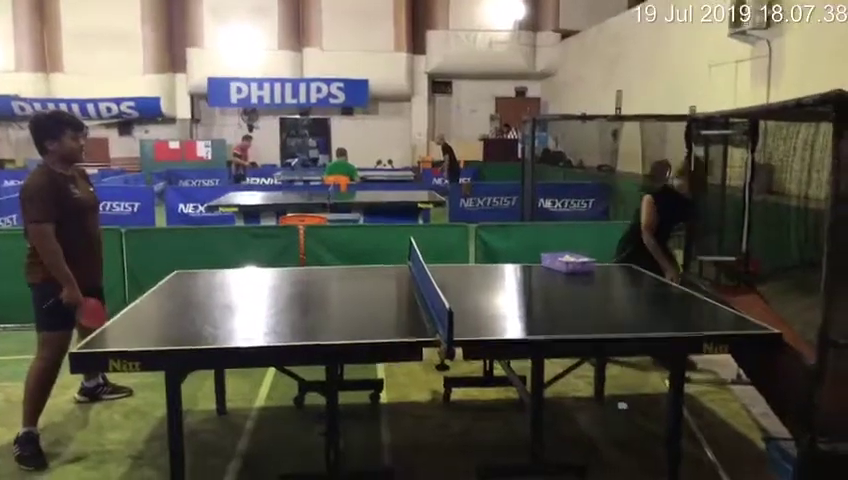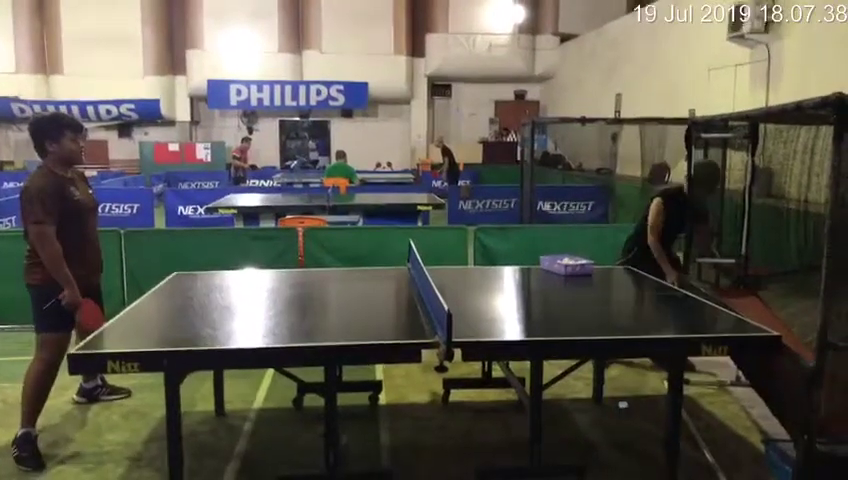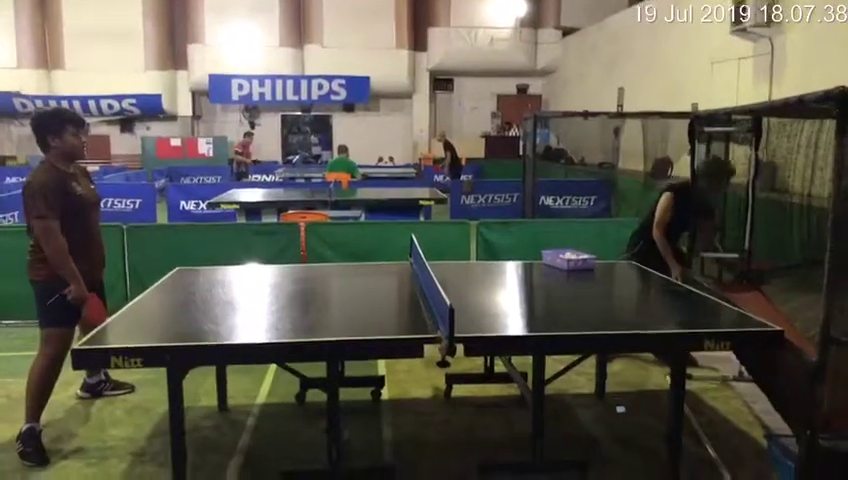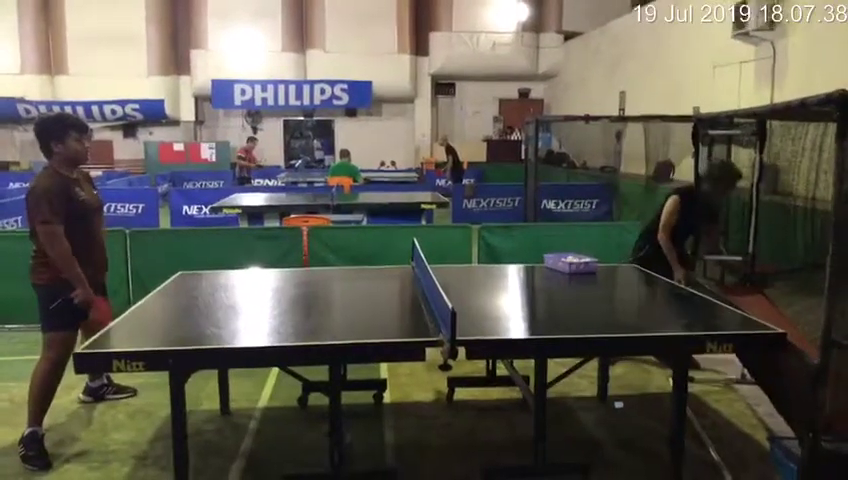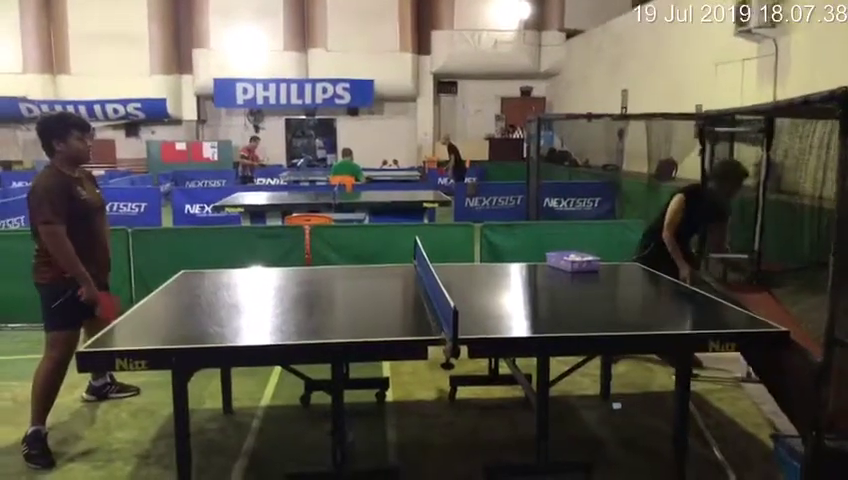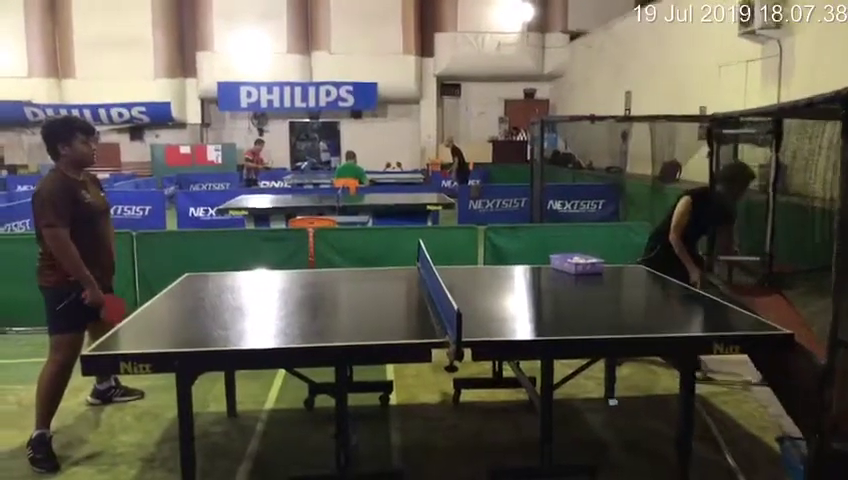
dt=0.1s
person 1, frame 1
left shoulder: (79, 175)
right shoulder: (41, 184)
right elbow: (43, 239)
right wrist: (68, 285)
left hip: (88, 276)
right hip: (55, 283)
left knee: (94, 331)
right knee: (50, 353)
left ankle: (92, 384)
right ankle: (26, 434)
person 1, frame 2
left shoulder: (78, 177)
right shoulder: (41, 186)
right elbow: (43, 241)
right wrist: (68, 286)
left hip: (86, 277)
right hip: (54, 284)
left knee: (93, 333)
right knee: (49, 354)
left ankle: (91, 385)
right ankle: (25, 435)
person 1, frame 3
left shoulder: (79, 172)
right shoulder: (43, 181)
right elbow: (49, 236)
left wrist: (91, 272)
right wrist: (74, 280)
left hip: (88, 272)
right hip: (58, 279)
left knee: (95, 327)
right knee: (53, 349)
left ankle: (94, 380)
right ankle: (29, 431)
person 1, frame 4
left shoulder: (82, 178)
right shoulder: (47, 186)
right elbow: (53, 241)
left wrist: (94, 276)
right wrist: (79, 284)
left hip: (90, 276)
right hip: (61, 283)
left knee: (99, 332)
right knee: (56, 353)
left ankle: (96, 384)
right ankle: (32, 434)
person 1, frame 5
left shoulder: (85, 177)
right shoulder: (48, 185)
right elbow: (55, 240)
left wrist: (98, 274)
right wrist: (84, 282)
left hip: (93, 275)
right hip: (63, 282)
left knee: (100, 330)
right knee: (59, 352)
left ankle: (100, 383)
right ankle: (35, 433)
person 1, frame 6
left shoulder: (90, 181)
right shoulder: (53, 189)
right elbow: (59, 243)
left wrist: (104, 273)
right wrist: (88, 284)
left hip: (97, 278)
right hip: (67, 285)
left knee: (104, 334)
right knee: (63, 355)
left ankle: (104, 386)
right ankle: (40, 437)
person 2, frame 1
left shoulder: (688, 205)
right shoulder: (654, 197)
right elbow: (647, 235)
right wrist: (667, 268)
left hip: (657, 251)
right hip: (632, 253)
left ankle: (667, 355)
person 2, frame 2
left shoulder: (697, 210)
right shoulder: (663, 200)
left elbow: (702, 243)
right elbow: (652, 238)
right wrist: (668, 271)
left hip: (663, 253)
right hip: (640, 253)
person 2, frame 3
left shoulder: (705, 206)
right shoulder: (673, 194)
left elbow: (706, 241)
right elbow: (657, 232)
right wrist: (673, 265)
left hip: (669, 249)
right hip: (644, 247)
person 2, frame 4
left shoulder: (710, 208)
right shoulder: (680, 197)
left elbow: (711, 242)
right elbow: (662, 235)
right wrist: (676, 268)
left hip: (675, 251)
right hip: (650, 249)
person 2, frame 5
left shoulder: (719, 208)
right shoulder: (686, 196)
left elbow: (717, 244)
right elbow: (667, 232)
right wrist: (682, 266)
left hip: (679, 248)
right hip: (656, 246)
person 2, frame 6
left shoulder: (724, 206)
right shoulder: (692, 200)
left elbow: (725, 246)
right elbow: (674, 237)
right wrist: (692, 269)
left hip: (686, 252)
right hip: (662, 250)
